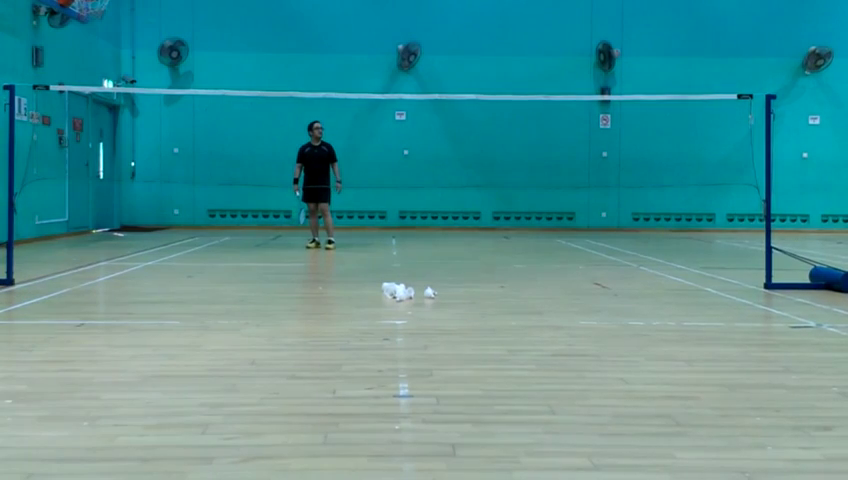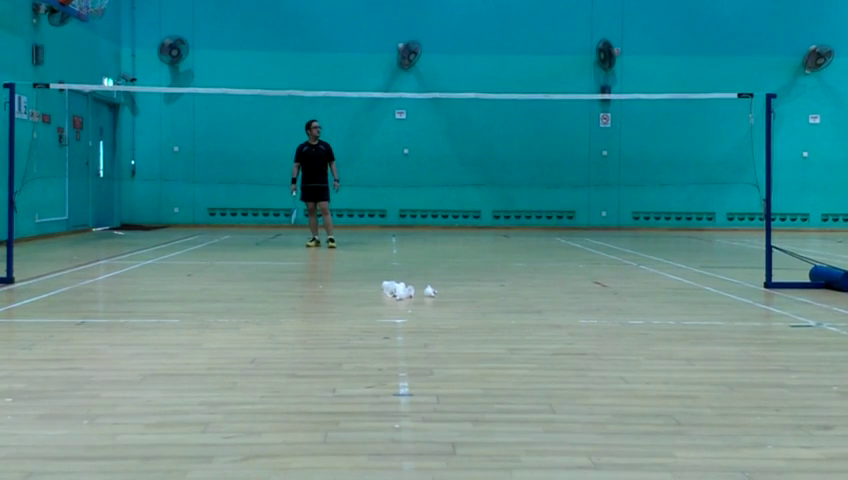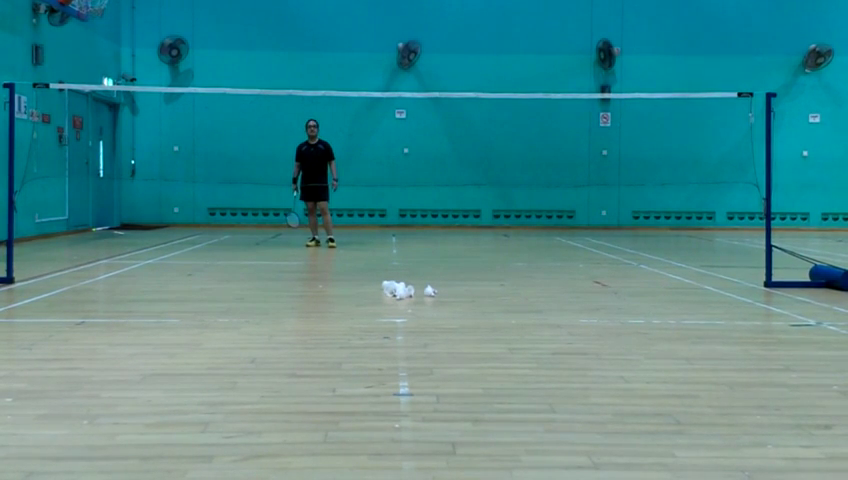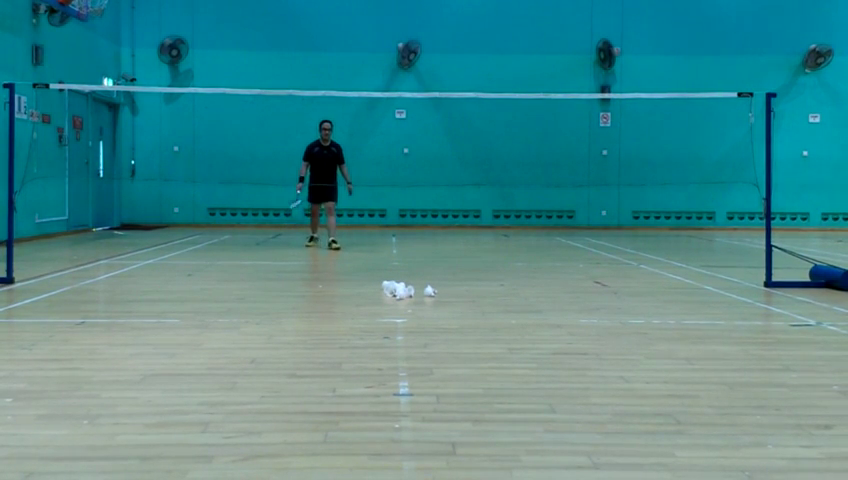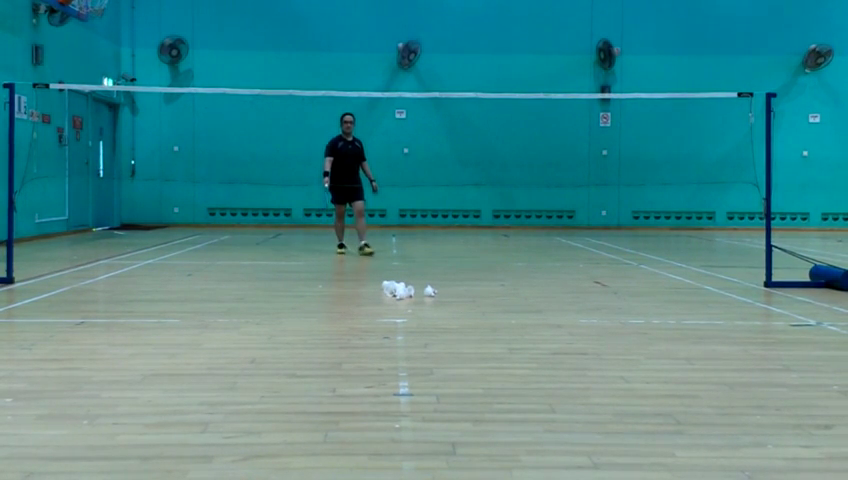
dt=1s
person 1, frame 1
left shoulder: (328, 147)
right shoulder: (304, 149)
left elbow: (334, 165)
right elbow: (298, 166)
left wrist: (338, 180)
right wrist: (295, 182)
left hip: (323, 186)
right hip: (308, 186)
left knee: (325, 211)
right knee: (312, 212)
left ankle: (331, 239)
right ankle: (315, 239)
person 1, frame 2
left shoulder: (325, 146)
right shoulder: (301, 148)
left elbow: (332, 163)
right elbow: (296, 166)
left wrist: (336, 179)
right wrist: (293, 181)
left hip: (322, 184)
right hip: (307, 185)
left knee: (325, 210)
right knee: (311, 212)
left ankle: (331, 238)
right ankle: (315, 238)
person 1, frame 3
left shoulder: (325, 145)
right shoulder: (301, 147)
left elbow: (332, 163)
right elbow: (297, 165)
left wrist: (335, 178)
right wrist: (294, 181)
left hip: (321, 184)
right hip: (306, 185)
left knee: (324, 210)
right knee: (311, 211)
left ankle: (330, 237)
right ankle: (315, 238)
person 1, frame 4
left shoulder: (337, 148)
right shoulder: (312, 147)
left elbow: (342, 166)
right elbow: (305, 164)
left wrist: (348, 182)
right wrist: (301, 180)
left hip: (331, 185)
right hip: (315, 185)
left knee: (330, 211)
right knee: (314, 212)
left ankle: (332, 240)
right ankle: (314, 236)
person 1, frame 5
left shoulder: (358, 143)
right shoulder: (334, 143)
left elbow: (363, 163)
right elbow: (328, 160)
left wrist: (372, 180)
right wrist: (326, 175)
left hip: (355, 185)
right hip: (338, 185)
left knee: (360, 212)
right knee: (340, 215)
left ankle: (363, 244)
right ankle: (341, 243)
